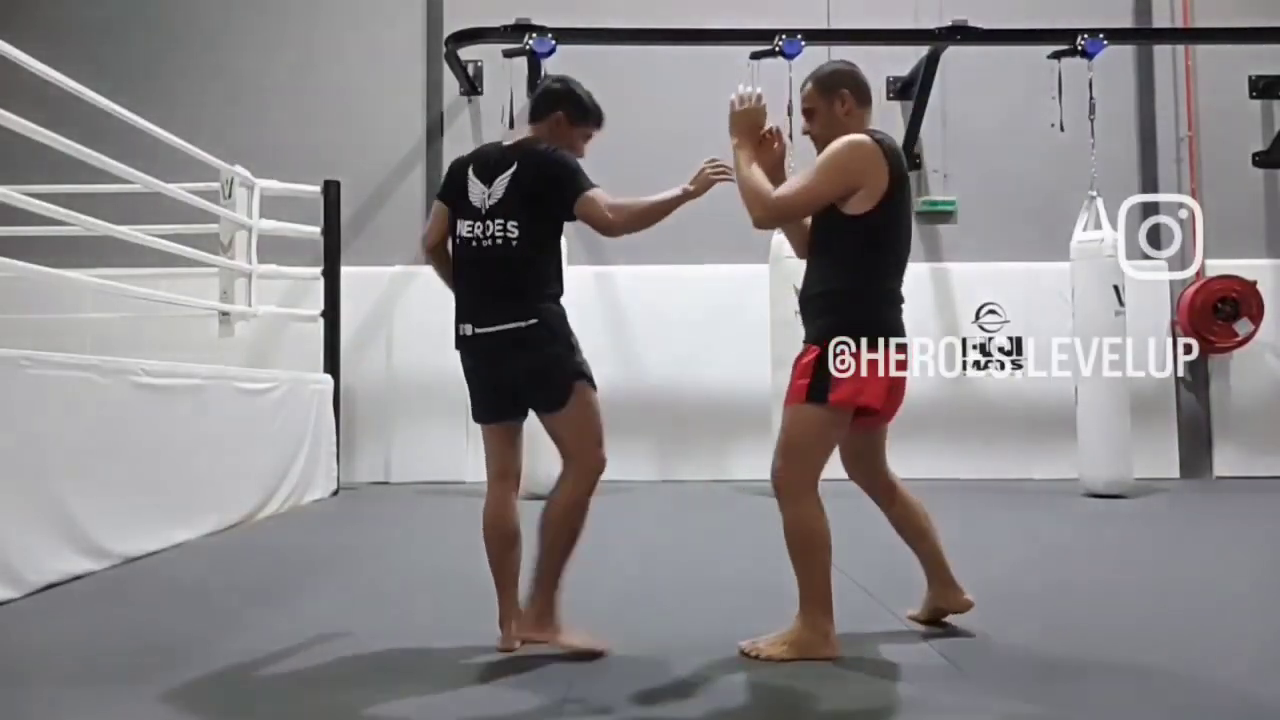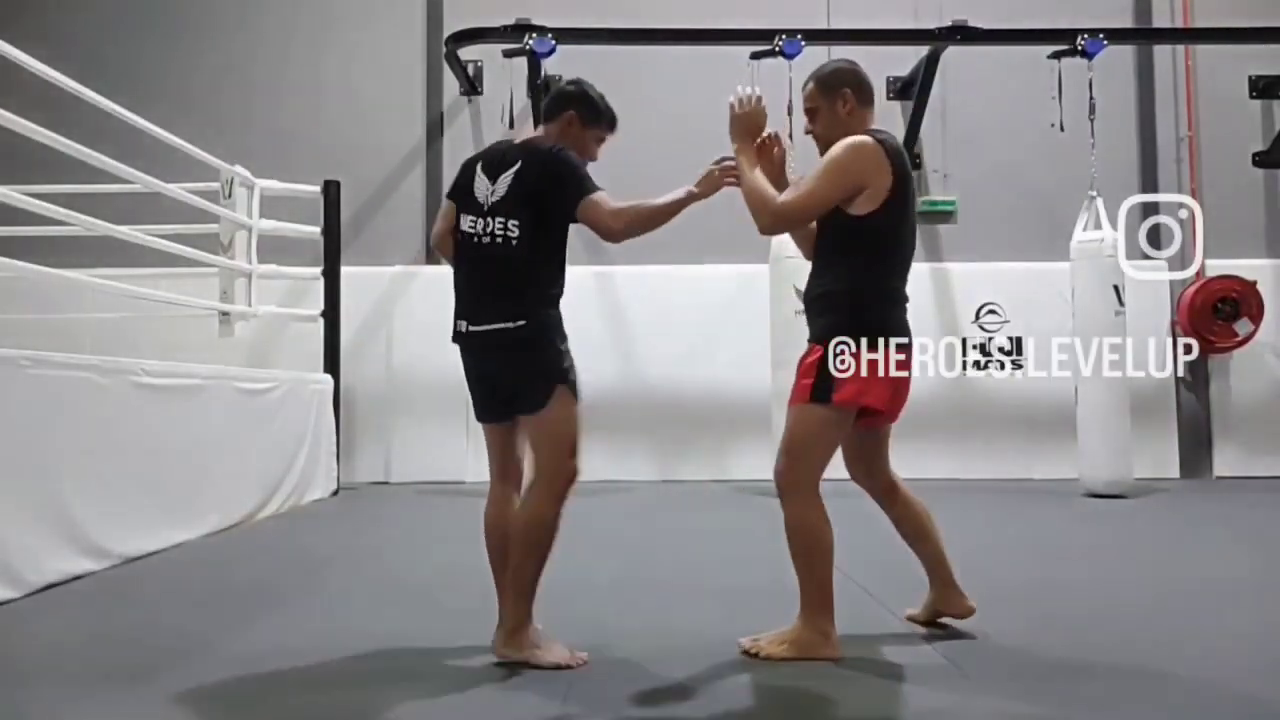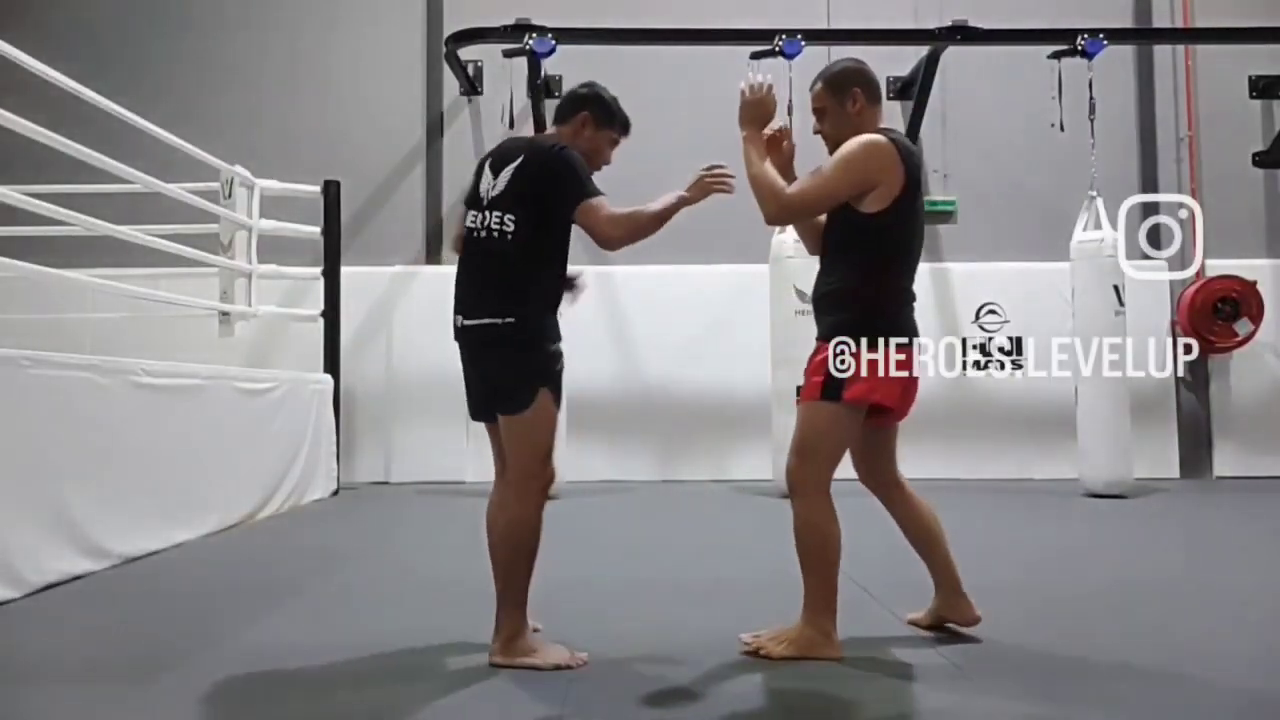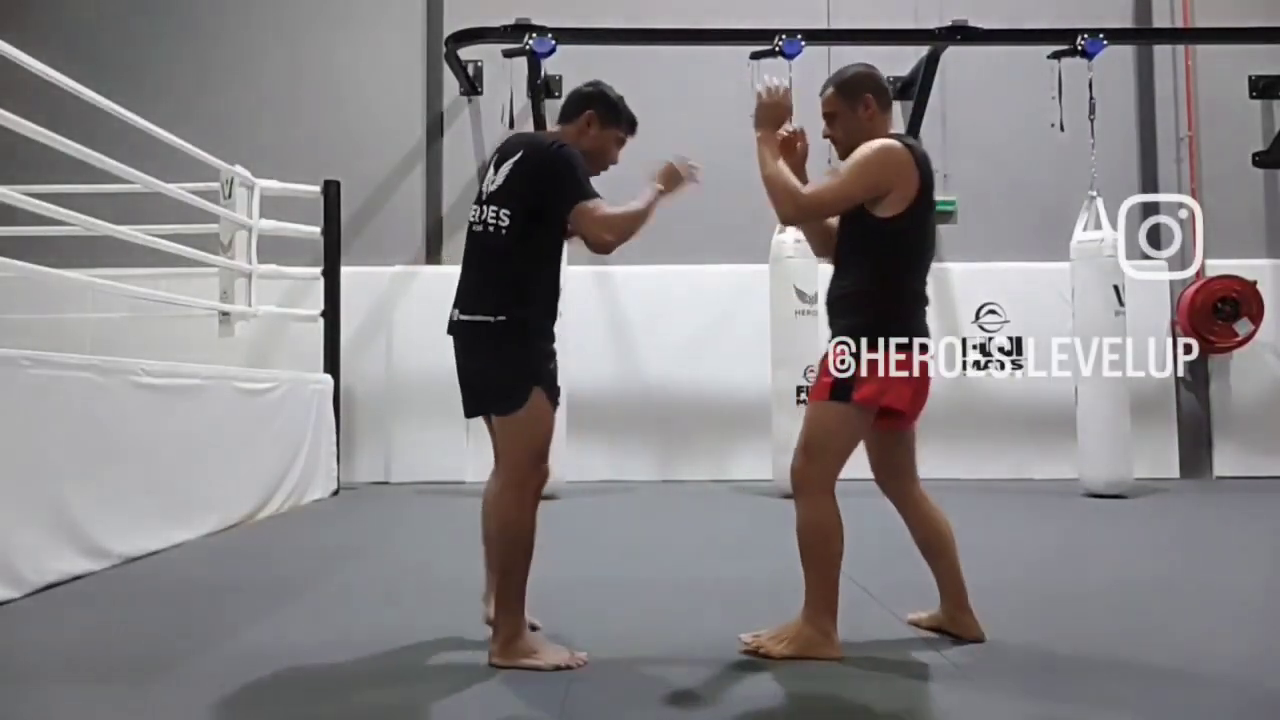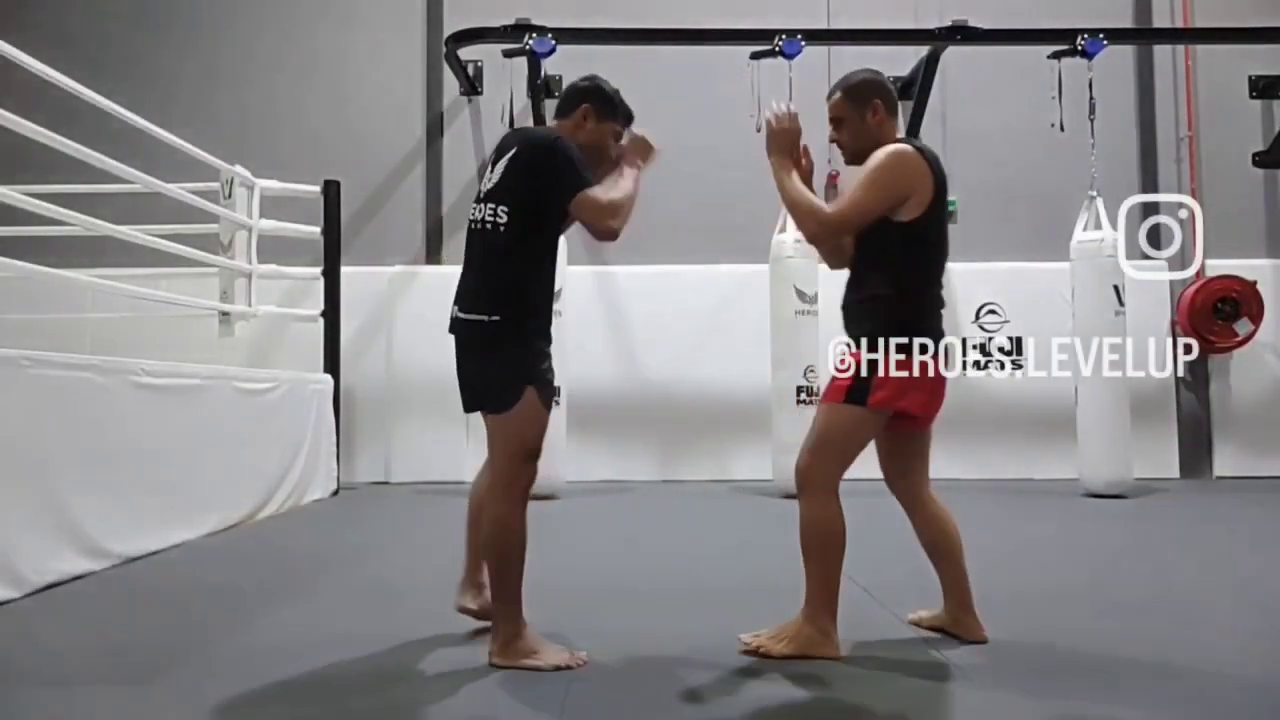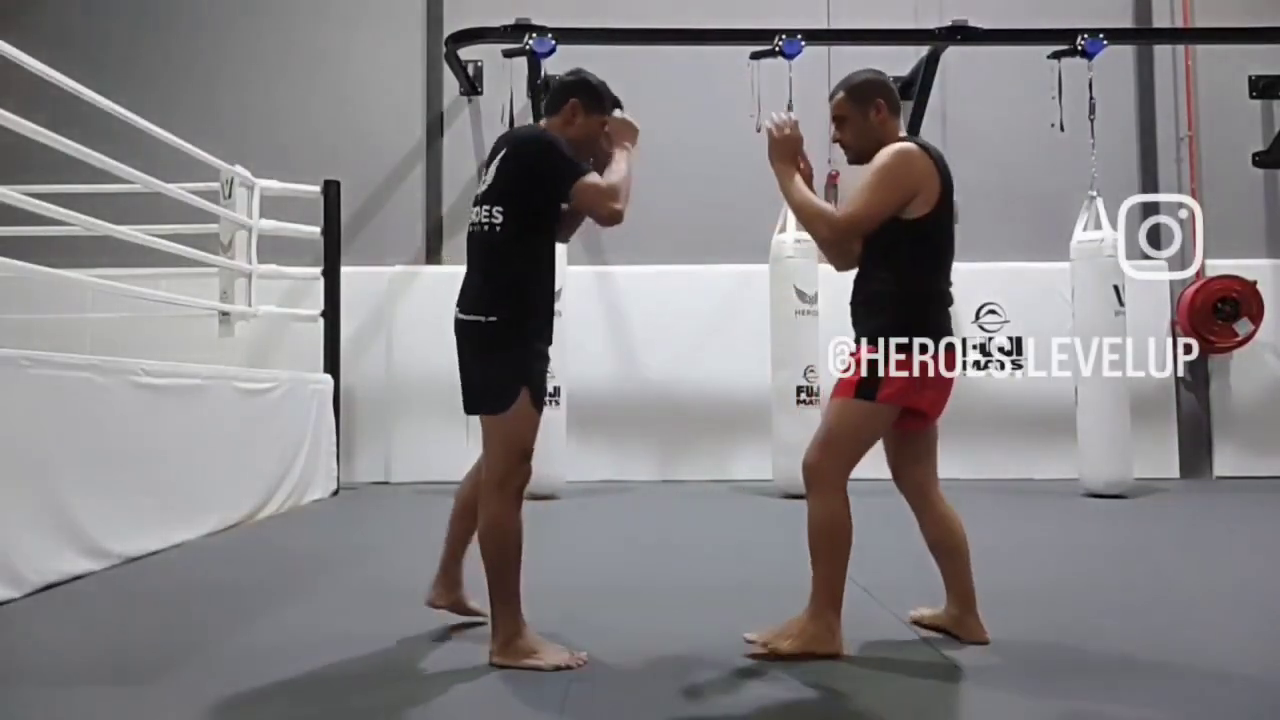
dt=0.1s
person 1, frame 1
left shoulder: (856, 151)
right shoulder: (871, 162)
left elbow: (764, 213)
right elbow: (809, 243)
left wrist: (742, 144)
right wrist: (774, 171)
left hip: (843, 344)
right hip: (872, 344)
left knee: (792, 478)
right knee: (873, 475)
left ankle: (815, 630)
right ankle: (944, 588)
person 1, frame 2
left shoulder: (858, 153)
right shoulder: (877, 161)
left elbow: (770, 220)
right elbow: (817, 244)
left wrist: (742, 147)
right wrist: (777, 176)
left hip: (850, 346)
right hip: (878, 344)
left knee: (795, 478)
right knee: (875, 475)
left ankle: (815, 630)
right ankle: (946, 592)
person 1, frame 3
left shoulder: (870, 151)
right shoulder: (888, 159)
left elbow: (779, 209)
right elbow: (823, 240)
left wrist: (751, 134)
right wrist: (786, 168)
left hip: (858, 344)
right hip: (884, 343)
left knee: (806, 477)
right knee: (882, 477)
left ankle: (818, 630)
right ankle: (952, 599)
person 1, frame 4
left shoulder: (883, 155)
right shoulder: (889, 163)
left elbow: (793, 210)
right elbow: (829, 243)
left wrist: (767, 142)
right wrist: (793, 165)
left hip: (874, 348)
right hip: (897, 347)
left knee: (810, 476)
right knee: (900, 483)
left ankle: (817, 628)
right ankle: (958, 611)
person 1, frame 5
left shoulder: (899, 160)
right shoulder: (898, 169)
left elbow: (822, 226)
right elbow: (840, 253)
left wrist: (780, 164)
right wrist: (804, 184)
left hip: (889, 350)
right hip: (910, 350)
left knee: (815, 474)
right knee: (910, 485)
left ankle: (818, 627)
right ankle: (961, 612)
person 1, frame 6
left shoulder: (905, 159)
right shoulder: (894, 172)
left elbow: (832, 229)
right elbow: (843, 253)
left wrist: (782, 170)
right wrist: (805, 186)
left hip: (899, 346)
right hip: (914, 346)
left knee: (823, 469)
right knee: (918, 483)
left ankle: (821, 623)
right ankle: (963, 612)
person 2, frame 1
left shoulder: (467, 166)
right shoulder: (549, 165)
left elbow: (433, 244)
right elbow: (611, 220)
right wrist: (688, 190)
left hip: (477, 339)
right hip: (534, 334)
left knee: (502, 480)
right knee: (585, 462)
left ankle: (511, 620)
right ankle: (539, 611)
person 2, frame 2
left shoulder: (481, 162)
right shoulder: (555, 163)
left elbow: (442, 242)
right elbow: (615, 224)
right wrist: (692, 192)
left hip: (476, 334)
right hip: (526, 334)
left knee: (504, 479)
right knee: (556, 471)
left ankle: (511, 620)
right ankle: (517, 631)
person 2, frame 3
left shoulder: (497, 157)
right shoulder: (558, 161)
left elbow: (461, 242)
right elbow: (612, 232)
right wrist: (686, 195)
left hip: (475, 329)
right hip: (520, 332)
left knee: (510, 479)
right knee: (532, 479)
left ankle: (511, 620)
right ankle: (512, 635)
person 2, frame 4
left shoulder: (514, 150)
right shoulder: (555, 155)
right elbow: (603, 237)
left wrist: (573, 223)
right wrist: (658, 190)
left hip: (478, 321)
right hip: (512, 330)
left knee: (509, 470)
right knee: (525, 475)
left ankle: (501, 598)
right ankle: (513, 636)
person 2, frame 5
left shoulder: (516, 147)
right shoulder: (552, 150)
right elbow: (607, 222)
left wrist: (611, 171)
right wrist: (632, 166)
left hip: (481, 322)
right hip: (510, 330)
left knee: (503, 465)
right knee: (514, 475)
left ankle: (475, 586)
right ankle: (511, 637)
person 2, frame 6
left shoulder: (516, 149)
right shoulder: (540, 146)
left elbow: (556, 222)
right elbow: (610, 208)
left wrist: (606, 157)
right wrist: (622, 148)
left hip: (490, 324)
right hip: (506, 330)
left knee: (497, 465)
right knee: (509, 476)
left ankle: (447, 582)
right ankle: (509, 636)
